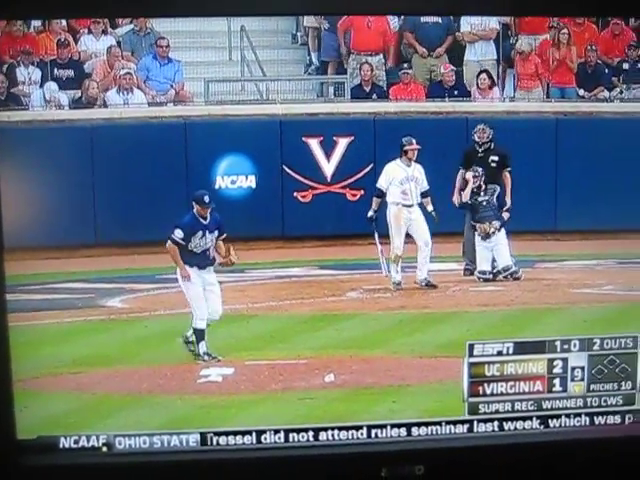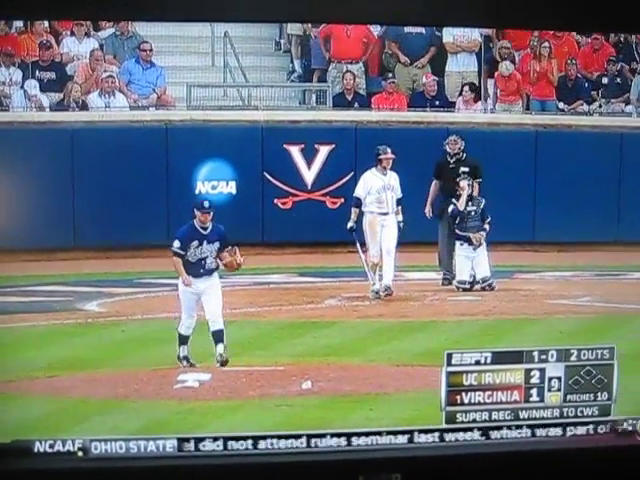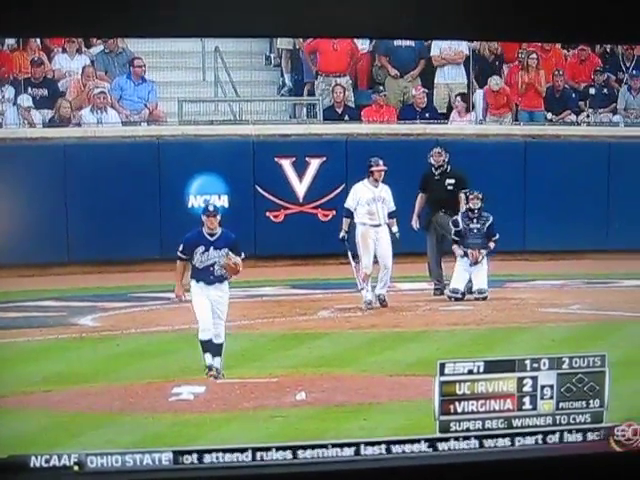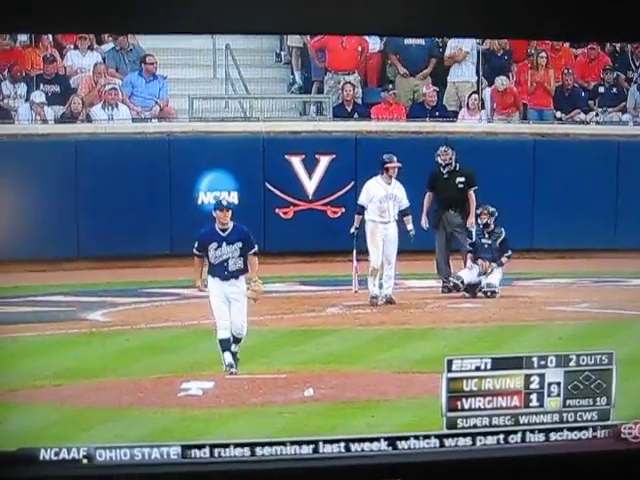
dt=0.4s
person 1, frame 1
left shoulder: (215, 219)
right shoulder: (187, 223)
right elbow: (171, 245)
left wrist: (225, 256)
right wrist: (181, 268)
left hip: (208, 271)
right hip: (190, 272)
left knee: (215, 311)
right knee: (200, 312)
left ankle: (190, 336)
right ankle: (202, 352)
person 1, frame 2
left shoulder: (219, 231)
right shoulder: (185, 232)
left elbow: (222, 252)
right elbow: (176, 257)
left wrist: (231, 261)
right wrist: (183, 276)
left hip: (211, 280)
right hip: (190, 281)
left knee: (215, 316)
right knee: (188, 320)
left ankle: (220, 353)
right ankle: (182, 354)
person 1, frame 3
left shoulder: (229, 238)
right shoulder: (192, 238)
left elbow: (239, 260)
right elbow: (181, 261)
left wrist: (236, 267)
right wrist: (179, 285)
left hip: (221, 288)
right hip: (199, 287)
left knee: (218, 329)
right knee: (205, 326)
left ankle: (217, 365)
right ankle: (208, 363)
person 1, frame 4
left shoulder: (242, 232)
right shoulder: (205, 234)
left elbow: (252, 255)
right elbow: (198, 256)
left wrist: (254, 278)
right wrist: (199, 278)
left hip: (237, 283)
right hip: (216, 284)
left knee: (240, 325)
right knee: (222, 325)
left ankle: (234, 350)
right ankle: (227, 362)
person 2, frame 1
left shoulder: (418, 169)
right shoulder: (391, 168)
left elbow: (424, 191)
right elbow: (380, 190)
left wrist: (431, 209)
right wrist: (373, 210)
left hip: (415, 210)
right hip: (397, 210)
left knee: (425, 241)
right knee: (397, 247)
left ankle: (422, 278)
right ankle: (396, 280)
person 2, frame 2
left shoulder: (394, 177)
right shoulder: (368, 177)
left elbow: (397, 199)
right elbow: (358, 199)
left wrist: (400, 218)
right wrist: (352, 220)
left hip: (390, 218)
right hip: (372, 218)
left knee: (389, 251)
right knee: (374, 254)
left ankle: (387, 284)
right ankle: (375, 287)
person 2, frame 3
left shoulder: (386, 189)
right shoulder: (358, 188)
left elbow: (390, 212)
right elbow: (348, 211)
left wrist: (395, 230)
right wrist: (344, 230)
left hip: (383, 230)
right hip: (365, 230)
left knee: (386, 264)
right knee: (366, 266)
left ankle: (380, 293)
right ankle: (367, 299)
person 2, frame 4
left shoulder: (398, 187)
right shoulder: (371, 184)
left elbow: (404, 208)
right elbow: (361, 206)
left wrist: (410, 227)
right wrist: (355, 226)
left hip: (391, 227)
right hip: (374, 226)
left knee: (390, 261)
right knee: (375, 260)
left ankle: (387, 294)
right ankle: (374, 293)
person 3, frame 1
left shoulder: (499, 153)
right shoulder: (469, 153)
left elbow: (506, 174)
right elbow: (462, 173)
left wrist: (508, 195)
right wrist: (456, 192)
right knee: (470, 230)
right ankle: (470, 264)
person 3, frame 2
left shoulder: (471, 164)
right shoulder: (441, 164)
left elbow: (475, 186)
right elbow: (436, 184)
right wrist: (429, 204)
right hip: (446, 206)
right knee: (445, 242)
right ankle: (447, 274)
person 3, frame 3
left shoulder: (456, 176)
right shoulder: (427, 176)
left elbow: (462, 197)
right elbow: (422, 196)
right wrist: (415, 215)
left hip: (451, 217)
right hip: (433, 217)
right knee: (433, 253)
right ankle: (438, 284)
person 3, frame 4
left shoulder: (465, 174)
right shoulder: (435, 175)
left elbow: (471, 194)
right elbow: (429, 195)
left wrist: (472, 215)
right wrist: (424, 215)
left hip: (461, 216)
right hip: (442, 216)
left knee: (468, 249)
right knee: (441, 251)
right ankle: (446, 282)
person 4, frame 1
left shoulder: (494, 190)
right shoulder: (470, 194)
left elbow: (507, 211)
right elbow: (463, 202)
left wrist: (499, 222)
right wrist: (469, 183)
left hip: (498, 234)
right hip: (481, 237)
left knee: (508, 271)
right knee: (483, 276)
person 4, frame 2
left shoulder: (479, 202)
right shoulder: (455, 203)
left elbow: (487, 222)
right elbow: (459, 211)
left wrist: (484, 232)
right wrist: (464, 192)
left hip: (479, 245)
right hip: (462, 247)
left knee: (486, 284)
right knee: (462, 286)
left ankle: (476, 274)
right ankle: (470, 276)
person 4, frame 3
left shoulder: (487, 219)
right shoulder: (459, 219)
left elbow: (494, 240)
right elbow: (454, 242)
left wrist: (485, 251)
right wrist: (457, 251)
left hip: (480, 261)
right hip: (463, 259)
left knee: (481, 295)
right knee: (453, 295)
left ankle: (477, 284)
right ankle: (464, 285)
person 4, frame 4
left shoulder: (500, 233)
right shoulder: (475, 232)
left elbow: (508, 257)
right elbow: (470, 251)
left wrist: (495, 265)
right wrist: (469, 260)
left hip: (495, 268)
right hip: (478, 267)
left knee: (489, 291)
right knee: (456, 282)
left ankle: (492, 290)
right ankle: (473, 286)
